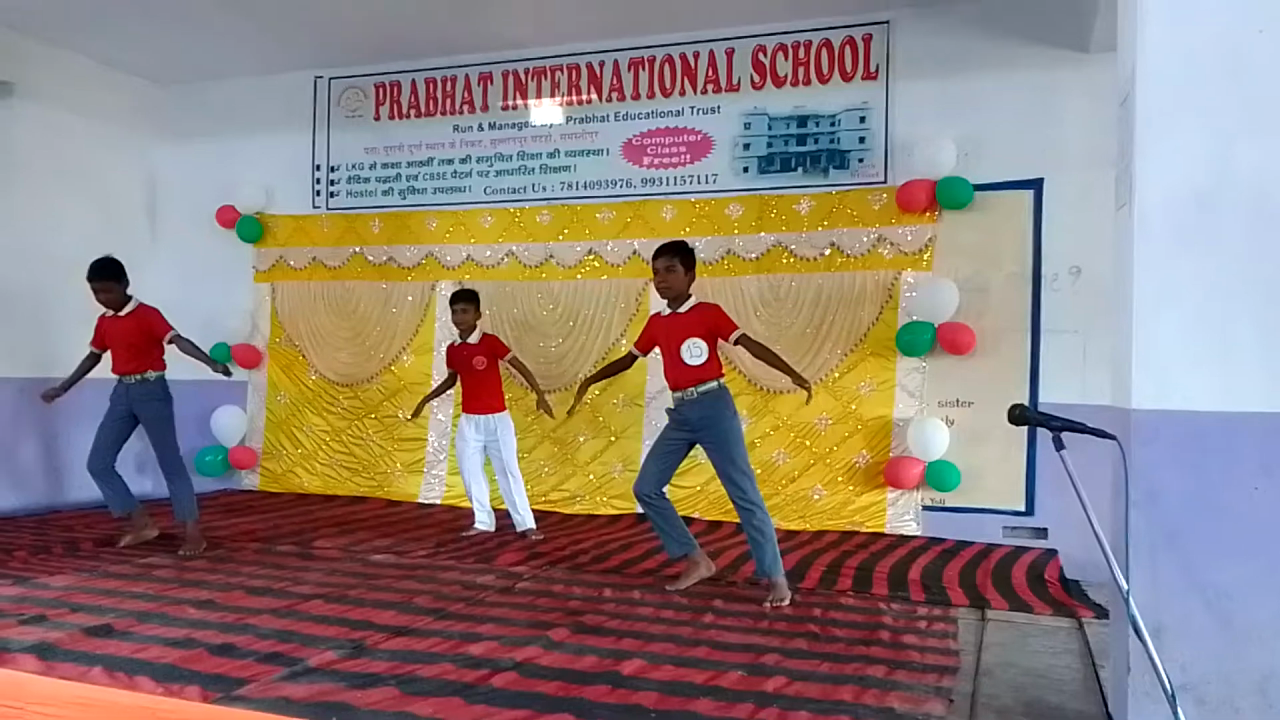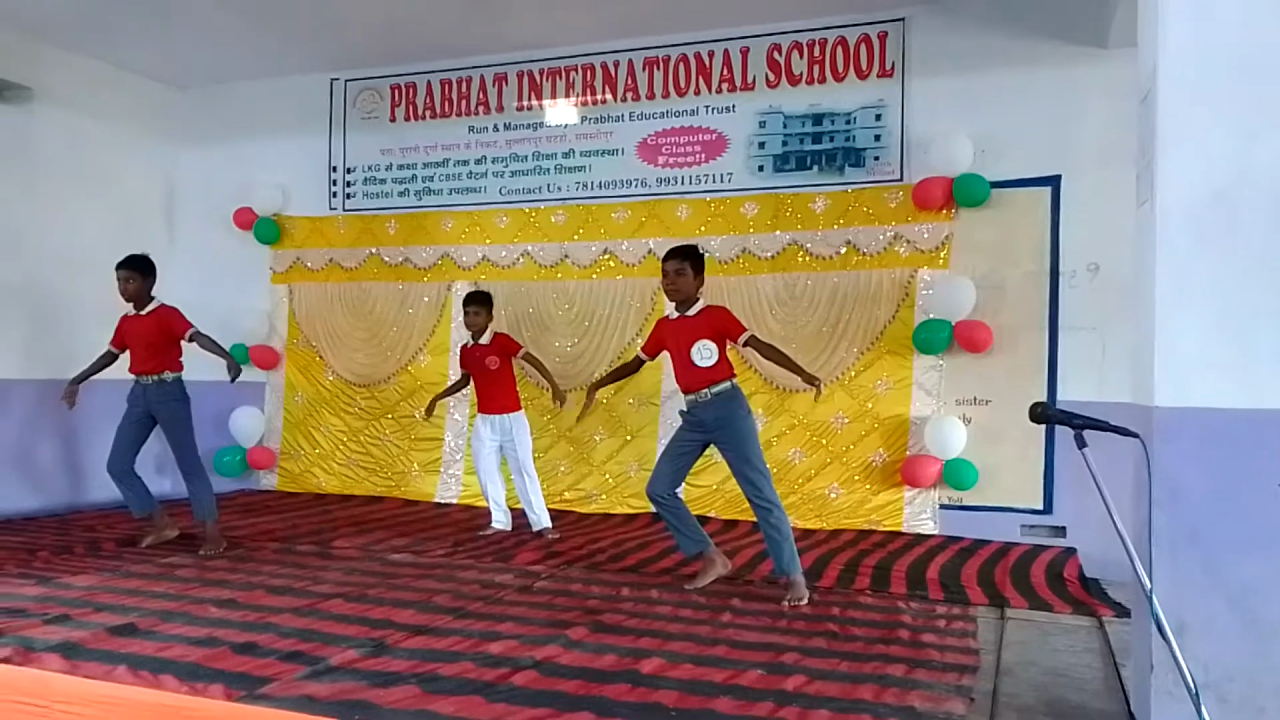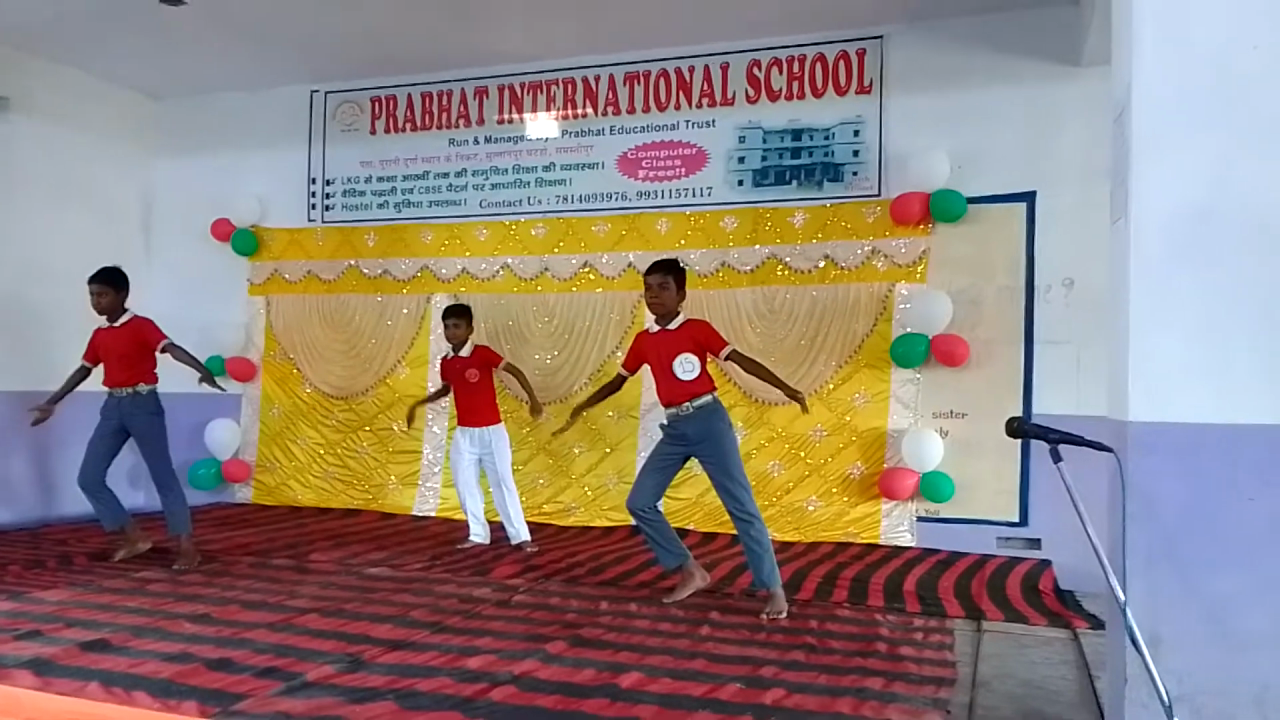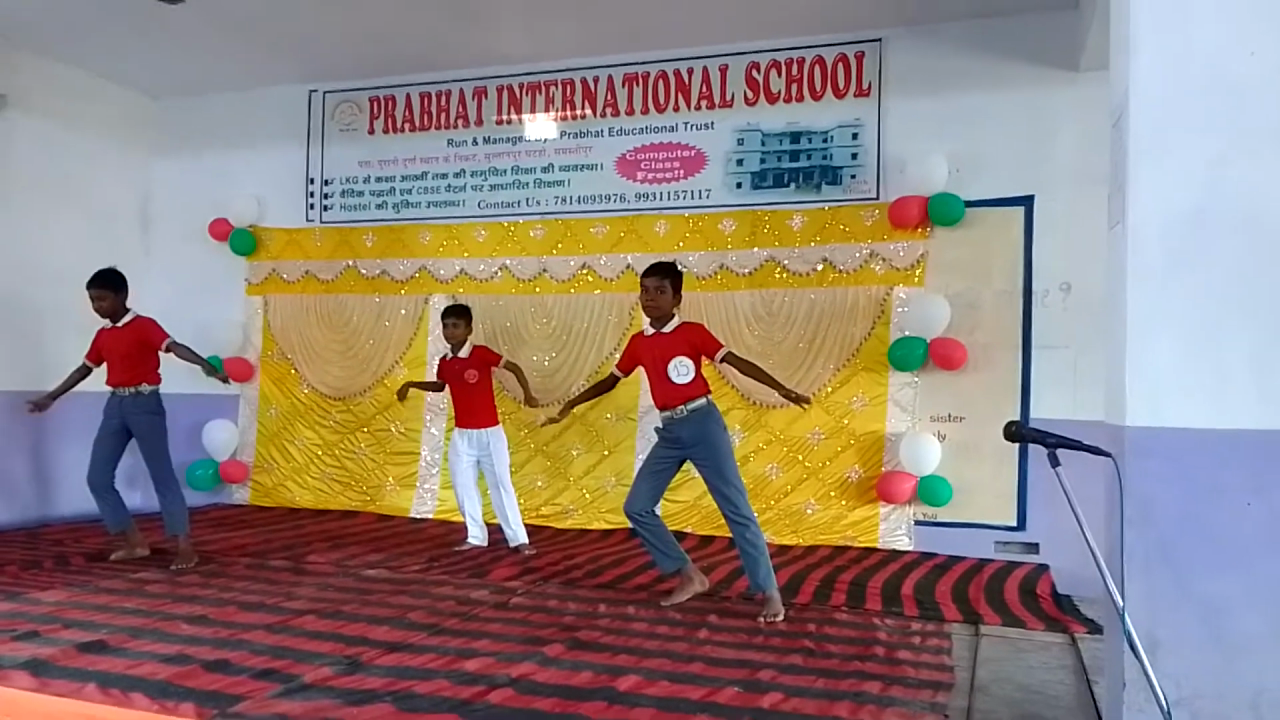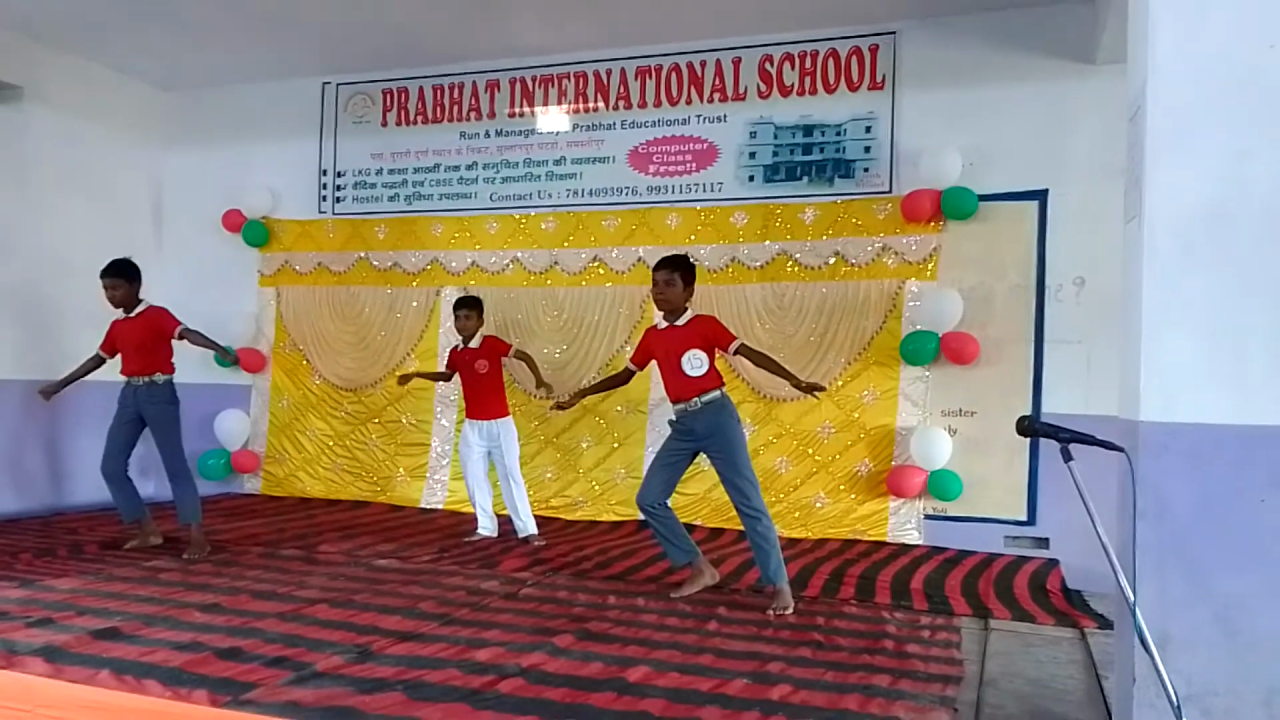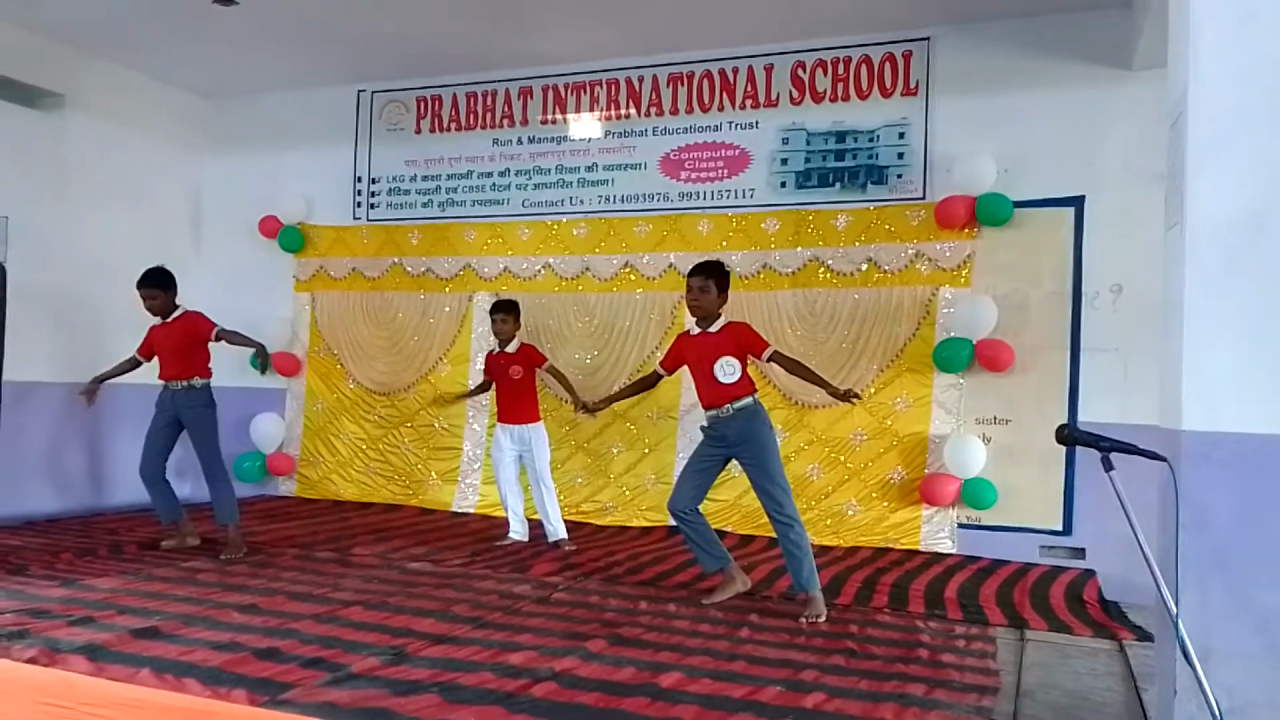
dt=0.7s
person 1, frame 1
left shoulder: (709, 313)
right shoulder: (655, 323)
left elbow: (750, 345)
right elbow: (627, 360)
left wrist: (793, 375)
right wrist: (588, 382)
left hip: (714, 407)
right hip: (680, 414)
left knee: (744, 494)
right knee: (646, 488)
left ankle: (777, 579)
right ankle: (696, 561)
person 1, frame 2
left shoulder: (717, 315)
right shoulder: (663, 327)
left elbow: (759, 346)
right elbow: (635, 364)
left wrist: (803, 374)
right wrist: (595, 386)
left hip: (728, 407)
right hip: (693, 415)
left knee: (760, 493)
right knee: (659, 489)
left ankle: (794, 577)
right ankle: (712, 559)
person 1, frame 3
left shoulder: (698, 329)
right shoulder: (643, 340)
left elbow: (741, 359)
right elbow: (617, 382)
left wrist: (785, 387)
right wrist: (580, 408)
left hip: (708, 421)
right hip: (674, 429)
left knee: (741, 506)
right knee: (639, 502)
left ankle: (774, 590)
right ankle: (691, 572)
person 1, frame 4
left shoulder: (693, 332)
right shoulder: (638, 342)
left elbow: (736, 362)
right elbow: (611, 381)
left wrist: (782, 390)
right wrist: (570, 405)
left hip: (703, 424)
right hip: (669, 432)
left knee: (736, 509)
right knee: (636, 507)
left ankle: (770, 593)
right ankle: (689, 576)
person 1, frame 5
left shoulder: (706, 325)
right shoulder: (652, 336)
left elbow: (750, 354)
right elbow: (625, 376)
left wrist: (794, 380)
right wrist: (582, 394)
left hip: (717, 417)
right hip: (683, 425)
left knee: (748, 502)
right knee: (649, 498)
left ankle: (780, 586)
right ankle: (700, 569)
person 1, frame 6
left shoulder: (739, 332)
right shoulder: (684, 342)
left elbow: (784, 361)
right elbow: (653, 378)
left wrist: (830, 388)
right wrist: (607, 401)
left hip: (749, 423)
right hip: (715, 431)
left knee: (781, 509)
right knee: (680, 504)
left ankle: (813, 594)
right ankle: (732, 575)
person 2, frame 1
left shoulder: (147, 315)
right shoulder: (103, 322)
left elbow: (178, 340)
right elbow: (93, 357)
left wrist: (212, 363)
right wrist: (63, 387)
left hip: (151, 391)
right hip: (122, 393)
left knee: (170, 462)
right knee: (98, 463)
left ankle: (193, 531)
right ankle: (141, 523)
person 2, frame 2
left shoulder: (167, 315)
right shoulder: (125, 321)
left elbow: (197, 337)
right elbow: (110, 355)
left wrist: (228, 358)
right wrist: (76, 381)
left hip: (168, 392)
right hip: (139, 394)
left knee: (189, 463)
right knee: (118, 465)
left ankle: (212, 531)
right ankle: (162, 524)
person 2, frame 3
left shoulder: (141, 326)
right shoulder: (98, 334)
left elbow: (171, 348)
right elbow: (83, 370)
left wrist: (202, 370)
right wrist: (52, 402)
left hip: (142, 404)
right hip: (113, 406)
left knee: (163, 475)
right knee: (89, 478)
left ankle: (187, 546)
right ankle: (134, 537)
person 2, frame 4
left shoulder: (144, 326)
right shoulder: (102, 335)
left elbow: (174, 347)
right elbow: (84, 369)
left wrist: (206, 365)
right wrist: (51, 398)
left hip: (144, 404)
right hip: (115, 406)
left knee: (162, 476)
right knee: (98, 478)
left ankle: (185, 547)
right ankle: (134, 542)
person 2, frame 5
left shoulder: (157, 316)
right shoulder: (116, 326)
left elbow: (187, 333)
right elbow: (98, 359)
left wrist: (220, 350)
right wrist: (62, 384)
left hip: (158, 393)
right hip: (129, 395)
left knee: (175, 465)
right knee: (111, 466)
left ankle: (197, 537)
right ankle: (148, 531)
person 2, frame 6
left shoulder: (194, 320)
right shoulder: (154, 332)
left elbow: (224, 334)
right elbow: (134, 361)
left wrist: (256, 345)
right wrist: (98, 380)
left hip: (195, 397)
right hip: (167, 399)
left knee: (213, 467)
right knee: (150, 469)
left ankle: (235, 537)
right ankle: (185, 531)
person 3, frame 1
left shoulder: (490, 342)
right shoulder: (452, 349)
left elbow: (518, 366)
left wrist: (539, 395)
right wrist: (425, 400)
left hip: (497, 419)
right hip: (469, 421)
left knee: (508, 471)
right knee: (471, 472)
left ankle: (526, 524)
right ankle: (483, 521)
person 3, frame 2
left shoulder: (502, 341)
right shoulder: (465, 350)
left elbow: (533, 361)
left wrist: (555, 387)
right wrist: (436, 398)
left hip: (512, 418)
right hip: (484, 422)
left knee: (524, 470)
right knee: (486, 472)
left ankle: (542, 523)
right ankle: (499, 521)
person 3, frame 3
left shoulder: (483, 353)
right shoulder: (446, 362)
left elbow: (516, 371)
left wrist: (532, 398)
right wrist: (417, 404)
left hip: (492, 431)
right hip: (464, 434)
left knee: (503, 483)
right knee: (465, 485)
left ankle: (521, 536)
right ankle: (478, 534)
person 3, frame 4
left shoulder: (481, 353)
right shoulder: (444, 362)
left elbow: (514, 368)
right elbow: (439, 386)
left wrist: (527, 393)
right wrist: (411, 384)
left hip: (489, 433)
right hip: (461, 435)
left knee: (501, 485)
right knee: (463, 487)
left ankle: (519, 539)
right ankle: (476, 536)
person 3, frame 5
left shoulder: (491, 343)
right shoulder: (455, 353)
left elbow: (524, 356)
right elbow: (447, 376)
left wrist: (539, 379)
right wrist: (416, 375)
left hip: (500, 424)
right hip: (472, 426)
left knee: (511, 476)
right knee: (474, 478)
left ankle: (528, 530)
right ankle: (486, 527)
person 3, frame 6
left shoulder: (527, 351)
right shoulder: (491, 358)
left elbow: (555, 373)
left wrist: (576, 397)
right wrist: (459, 397)
left hip: (531, 429)
right hip: (504, 431)
left knee: (541, 481)
right knee: (506, 483)
left ankle: (558, 534)
right ankle: (517, 531)
